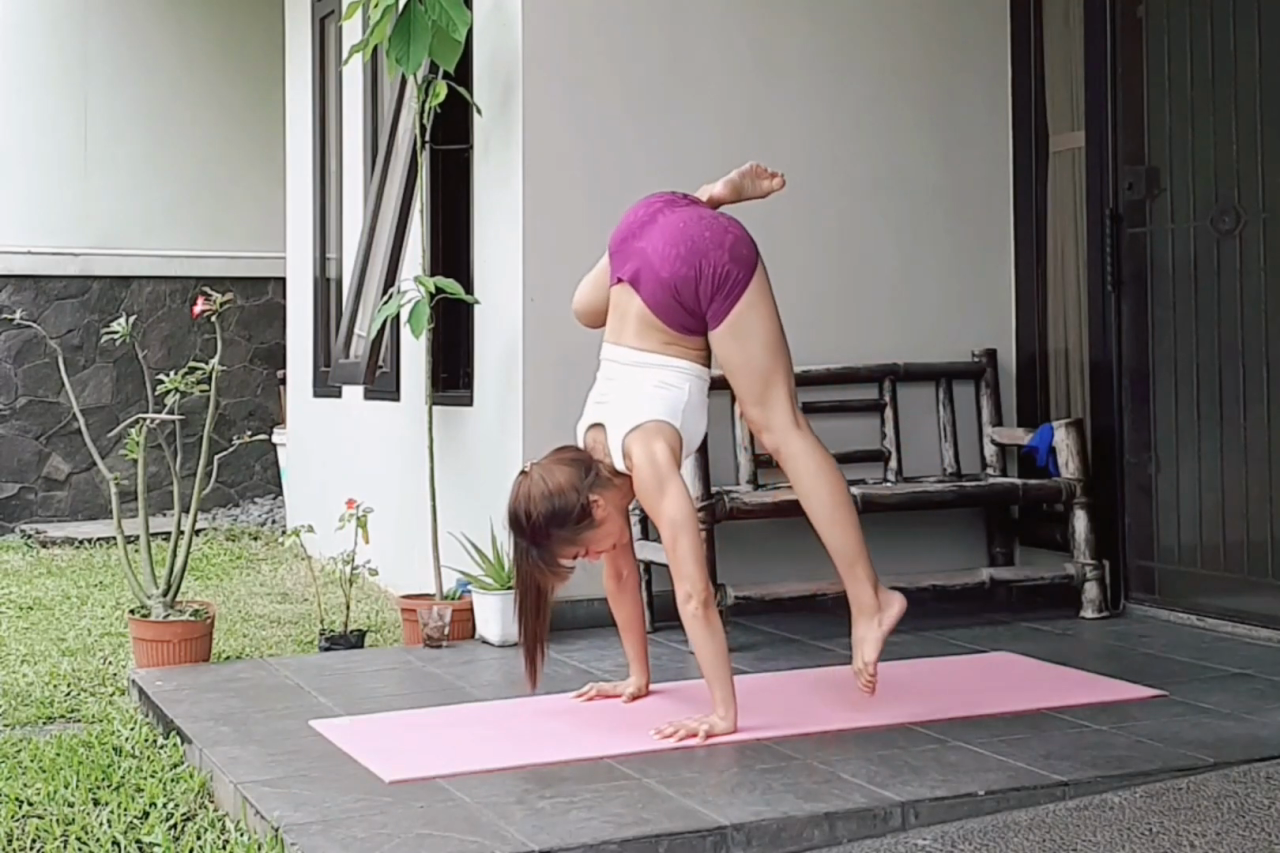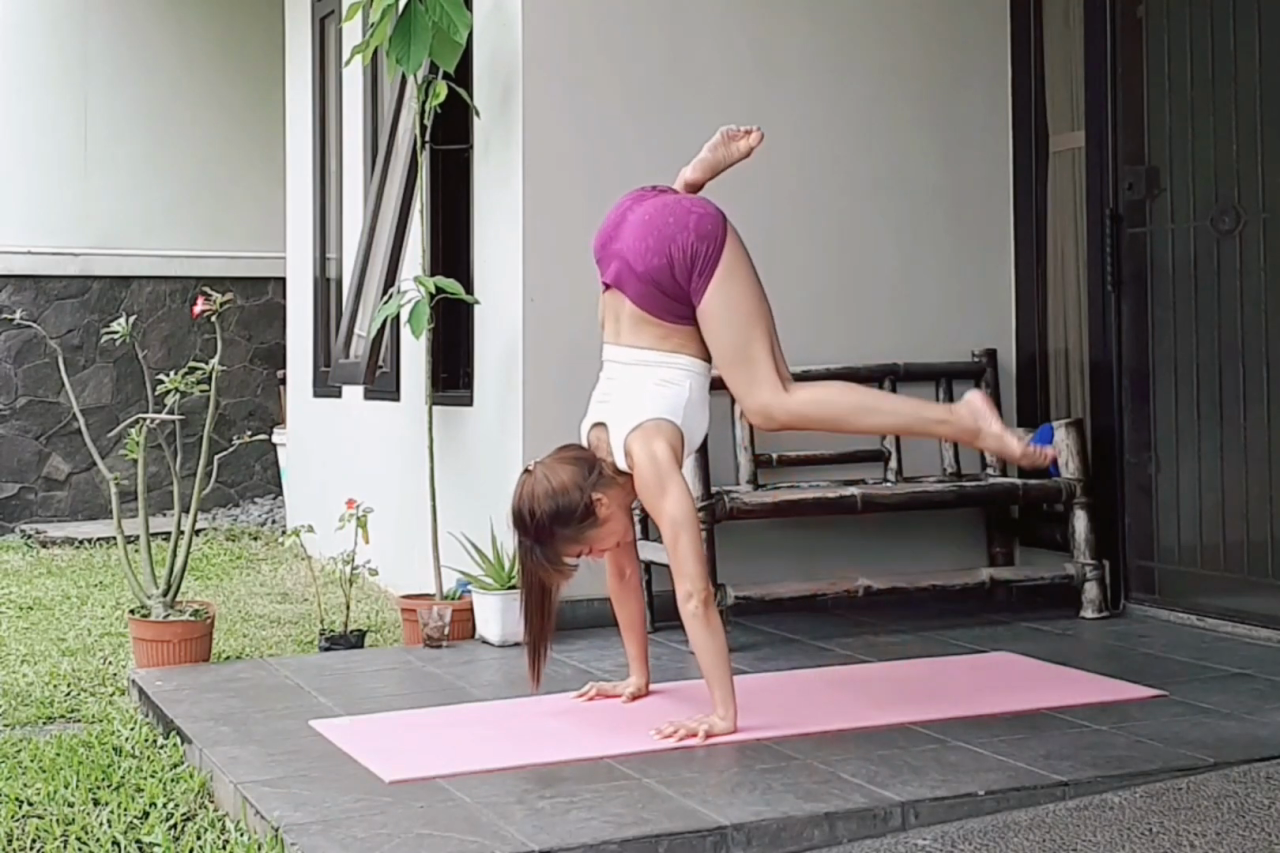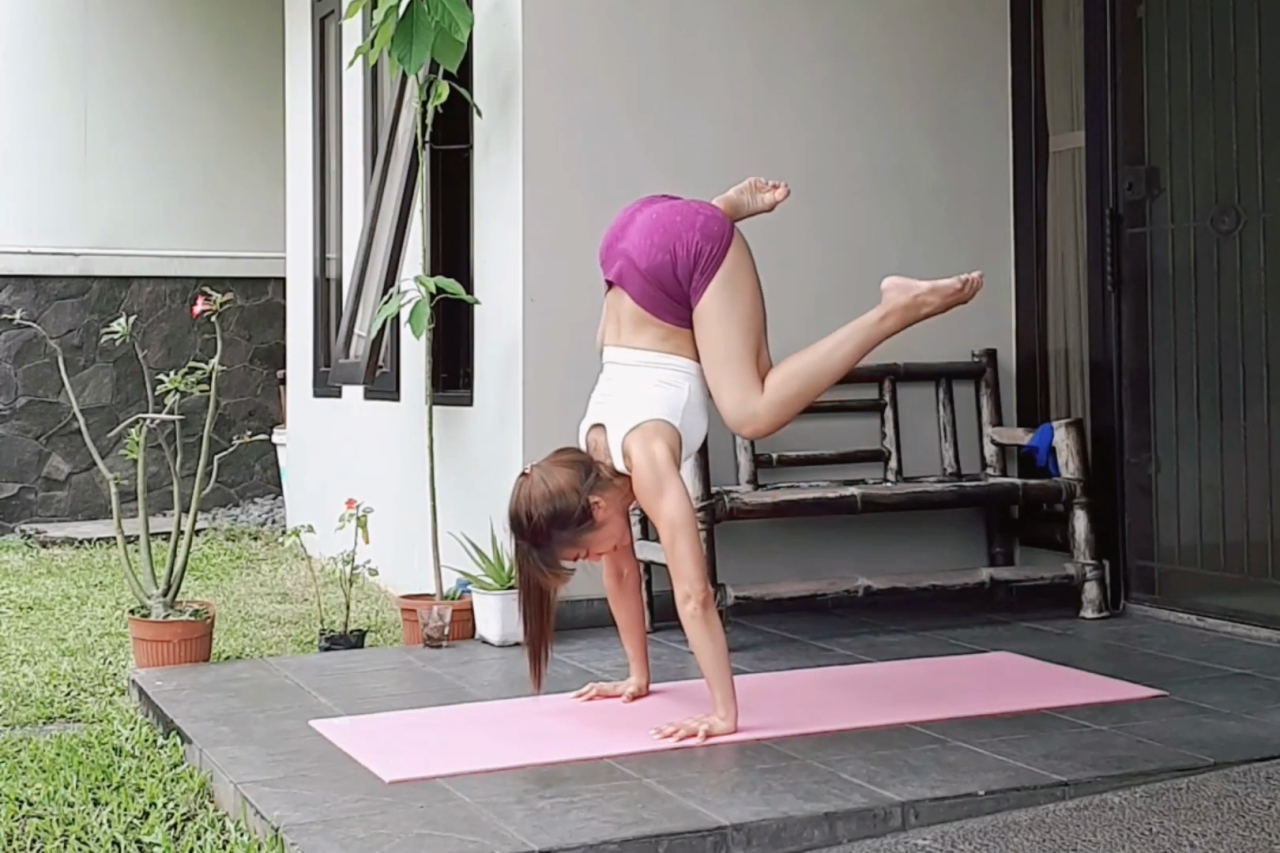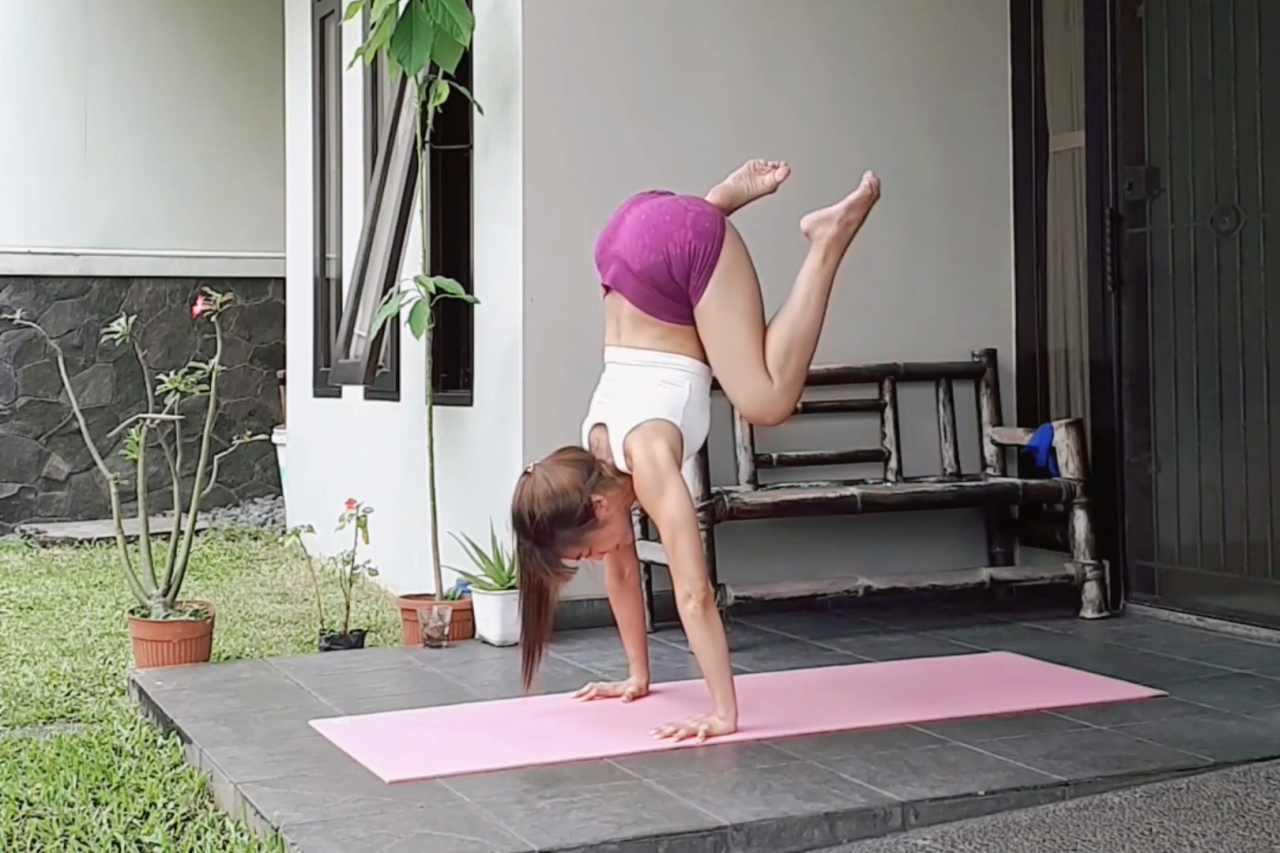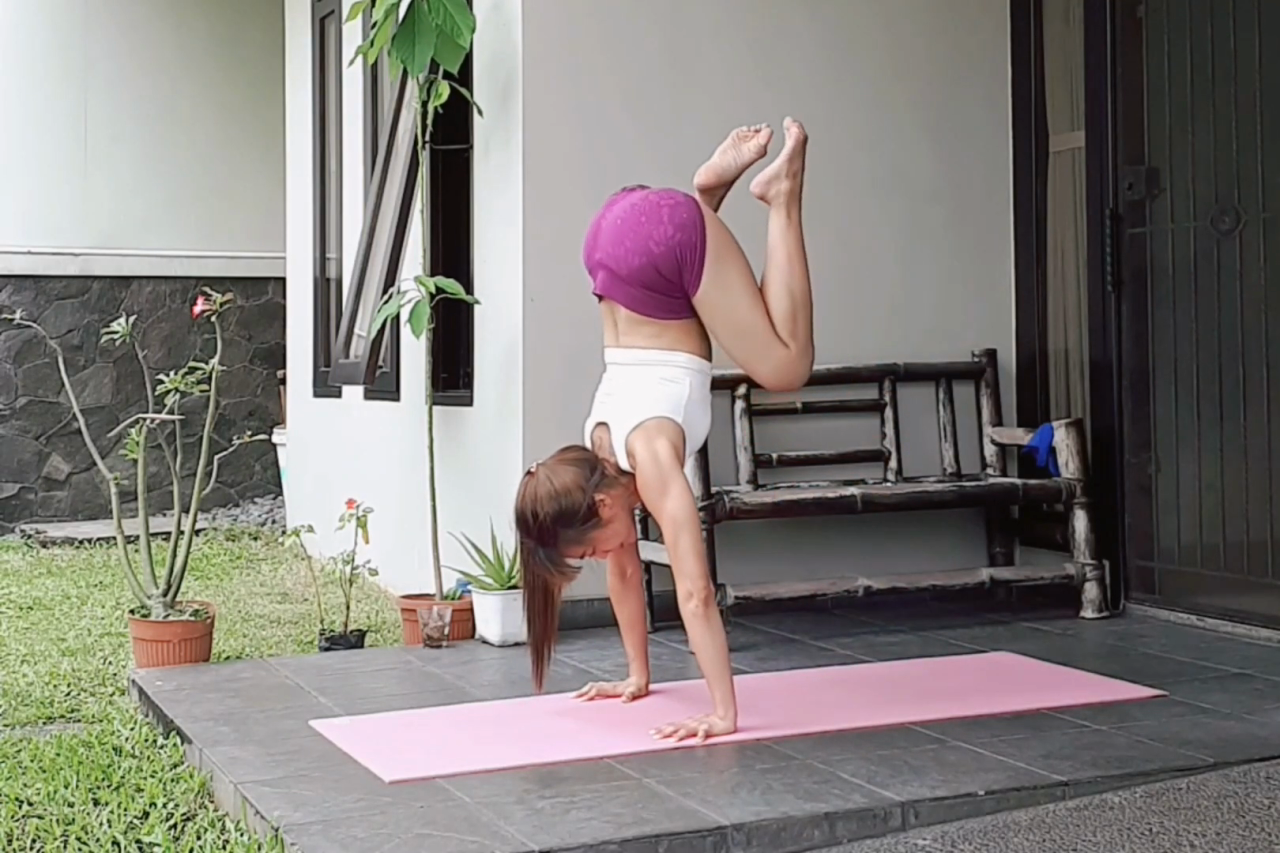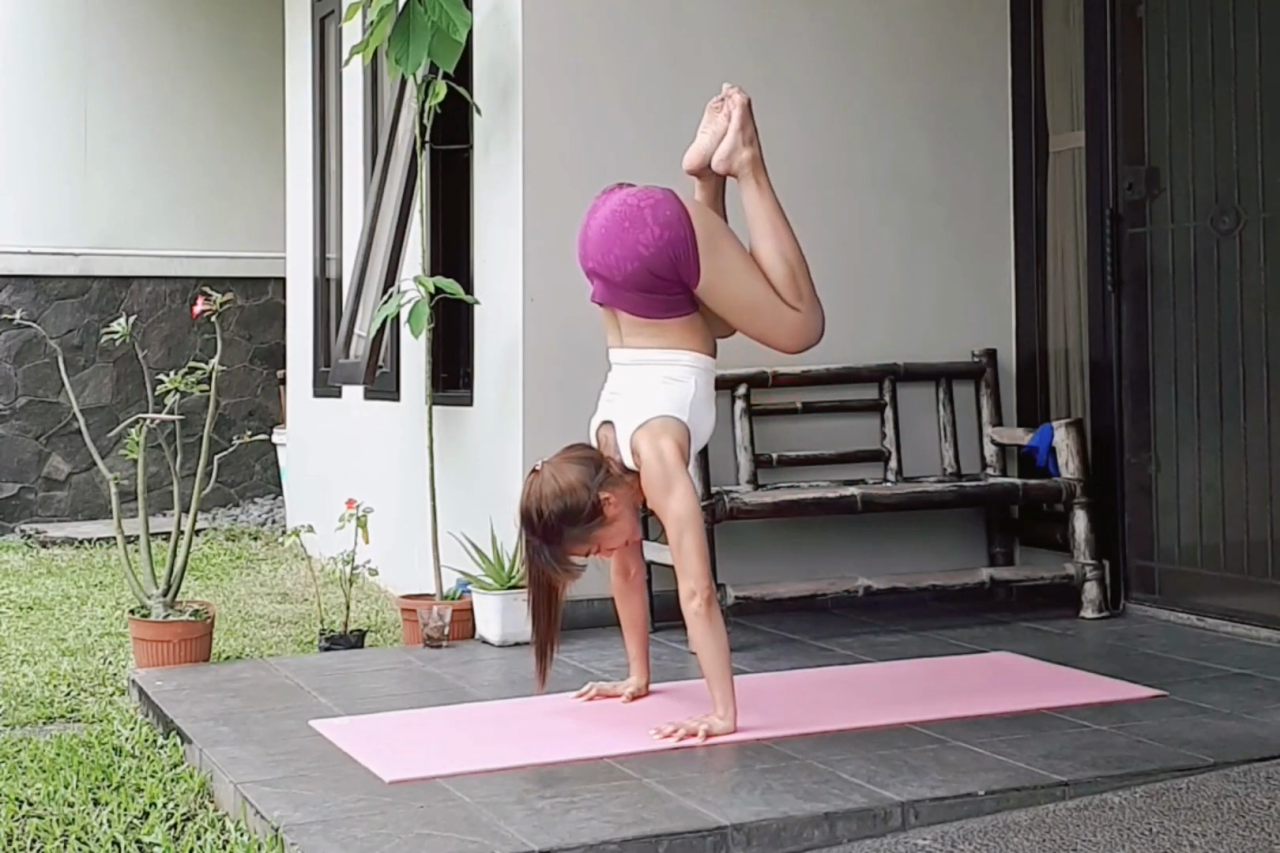
dt=0.5s
person 1, frame 1
left shoulder: (643, 459)
right shoulder: (594, 460)
left elbow: (694, 596)
right elbow: (621, 573)
left wrist: (723, 712)
right wrist: (637, 677)
left hip: (704, 256)
left knee: (779, 430)
right knee: (587, 310)
person 1, frame 2
left shoulder: (645, 456)
right shoulder: (598, 454)
left elbow: (694, 593)
right elbow: (622, 571)
left wrist: (723, 712)
right wrist: (637, 676)
left ankle: (959, 421)
person 1, frame 3
left shoulder: (643, 455)
right shoulder: (596, 462)
left elbow: (694, 596)
right elbow: (622, 572)
left wrist: (724, 712)
right wrist: (638, 677)
left ankle: (898, 309)
right ankle: (727, 207)
person 1, frame 4
left shoulder: (645, 458)
right shoulder: (597, 458)
left elbow: (694, 595)
right elbow: (622, 573)
left wrist: (724, 714)
right wrist: (638, 677)
left ankle: (829, 237)
right ankle: (721, 201)
person 1, frame 5
left shoulder: (647, 456)
right shoulder: (603, 460)
left elbow: (695, 593)
right elbow: (625, 572)
left wrist: (723, 712)
right wrist: (638, 676)
left ankle: (781, 194)
right ankle: (711, 185)
person 1, frame 6
left shoulder: (651, 454)
right shoulder: (605, 459)
left elbow: (697, 593)
right elbow: (629, 569)
left wrist: (723, 713)
right wrist: (637, 678)
left ankle: (740, 163)
